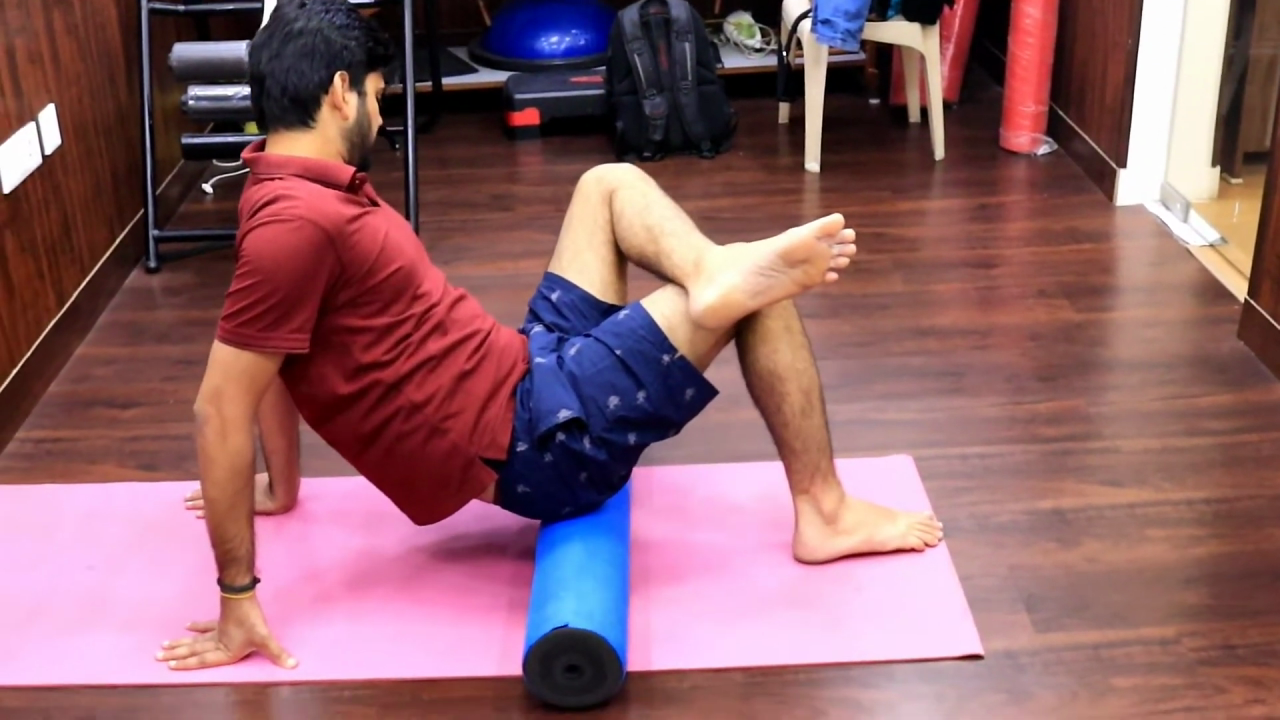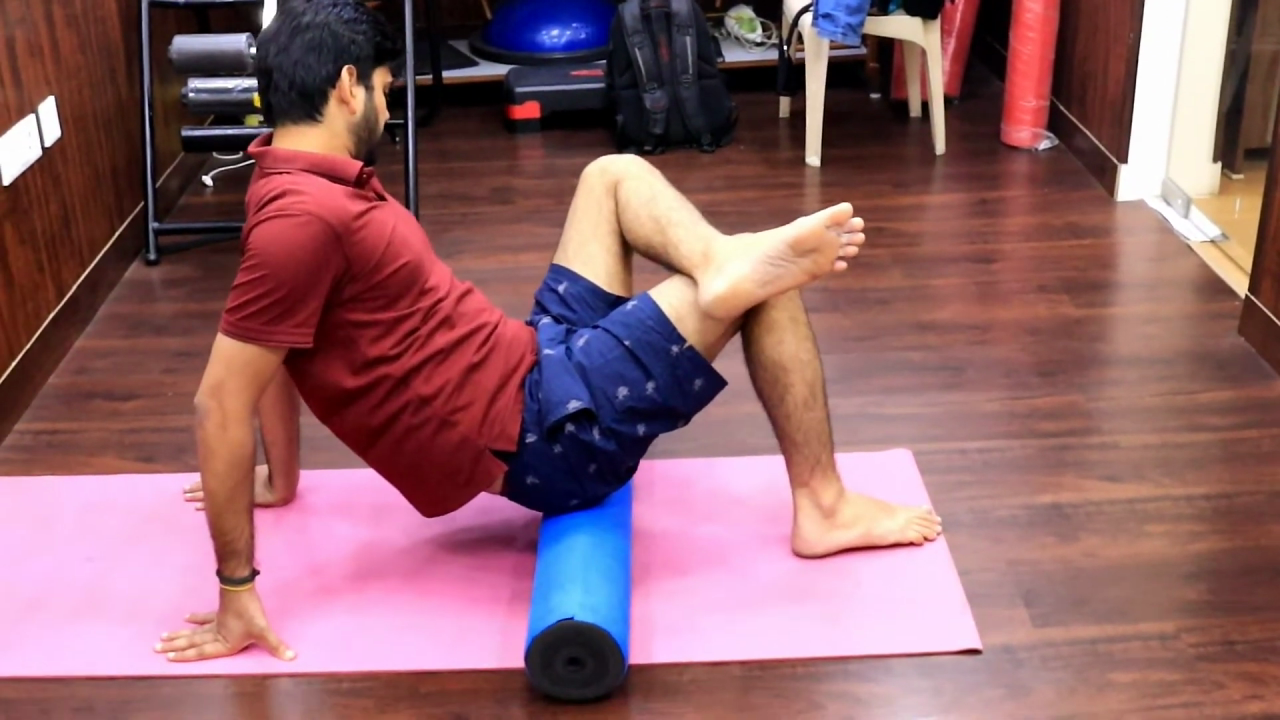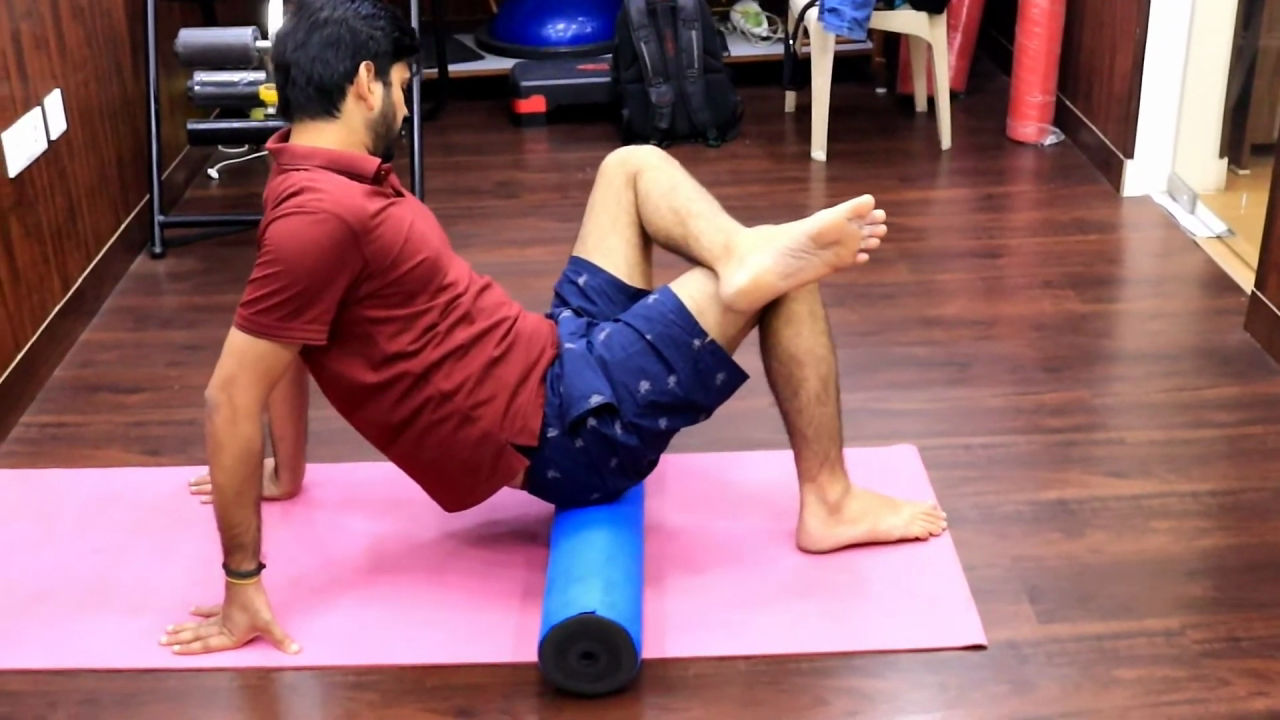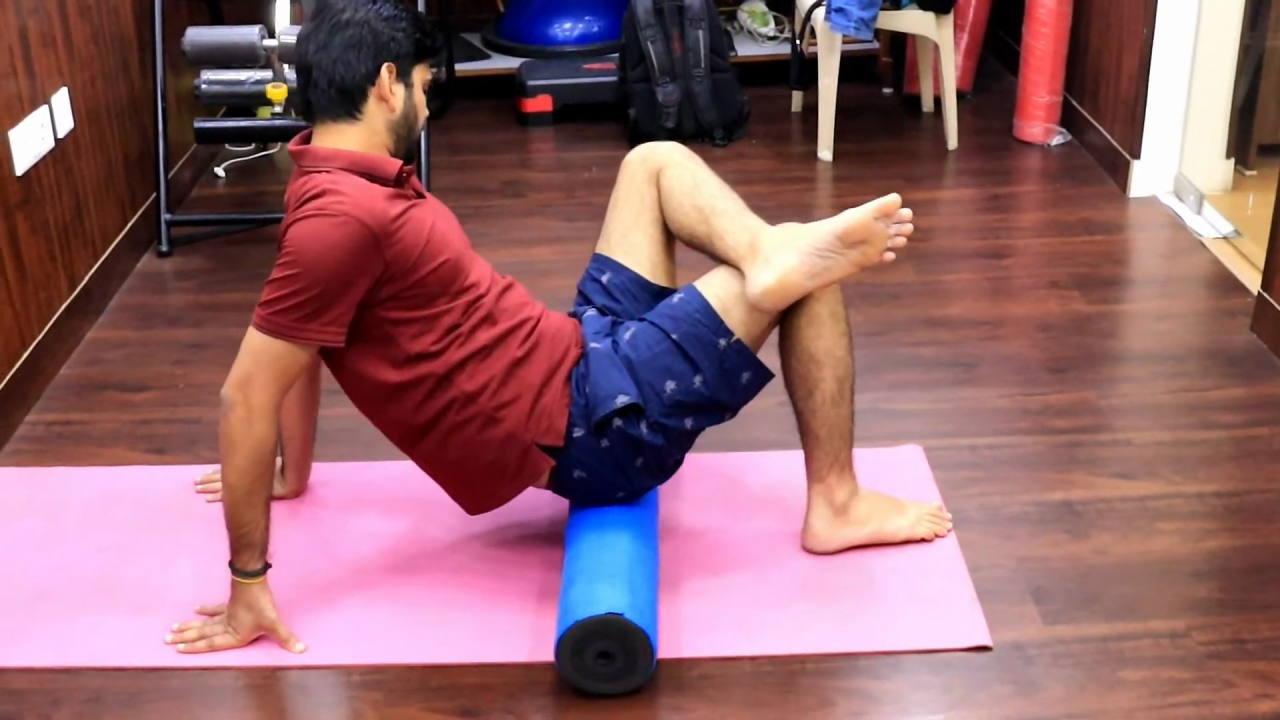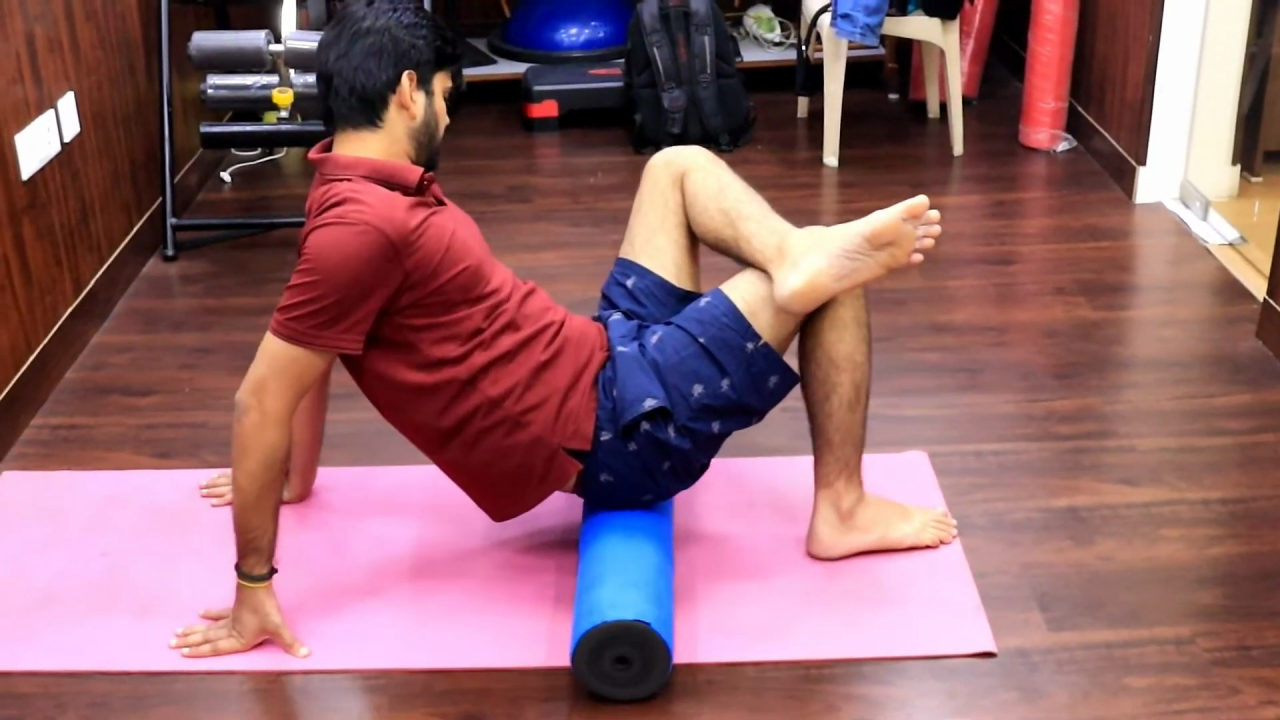
dt=0.2s
person 1, frame 1
left shoulder: (297, 190)
right shoulder: (298, 222)
left elbow: (275, 363)
right elbow: (220, 409)
left wrist: (282, 486)
right wrist: (236, 599)
left hip: (532, 372)
right hip: (533, 439)
left knee: (611, 185)
right knee: (762, 294)
left ankle: (716, 274)
right ankle: (824, 510)
person 1, frame 2
left shoulder: (302, 183)
right shoulder: (305, 217)
left elbow: (278, 352)
right elbow: (220, 402)
left wrist: (281, 478)
right wrist: (236, 591)
left hip: (539, 363)
right hip: (545, 431)
left knee: (616, 176)
right knee: (769, 283)
left ankle: (725, 264)
right ankle: (823, 505)
person 1, frame 3
left shoulder: (323, 177)
right shoulder: (322, 213)
left elbow: (287, 348)
right elbow: (232, 395)
left wrist: (287, 471)
right wrist: (242, 584)
left hip: (560, 355)
right hip: (565, 424)
left knee: (634, 165)
right knee: (790, 277)
left ankle: (746, 256)
right ankle: (830, 501)
person 1, frame 4
left shoulder: (341, 180)
right shoulder: (343, 217)
left elbow: (296, 343)
right elbow: (247, 394)
left wrist: (294, 472)
right wrist: (249, 583)
left hip: (584, 354)
right hip: (589, 424)
left knee: (658, 162)
right knee: (810, 277)
left ankle: (772, 254)
right ankle: (836, 502)
person 1, frame 5
left shoulder: (364, 187)
right shoulder: (365, 226)
left elbow: (309, 355)
right elbow: (261, 400)
left wrist: (299, 479)
right wrist: (255, 586)
left hip: (609, 356)
right hip: (615, 428)
left knee: (680, 166)
right knee: (831, 281)
left ankle: (803, 258)
right ankle: (843, 508)
